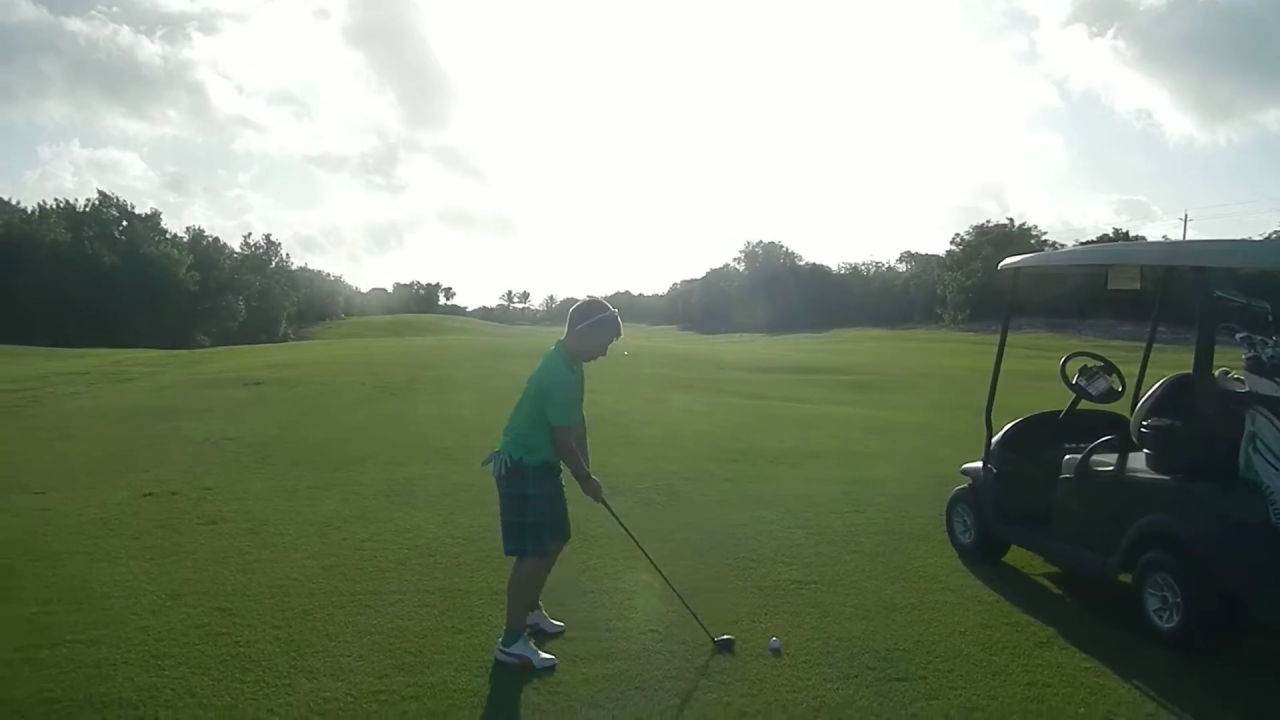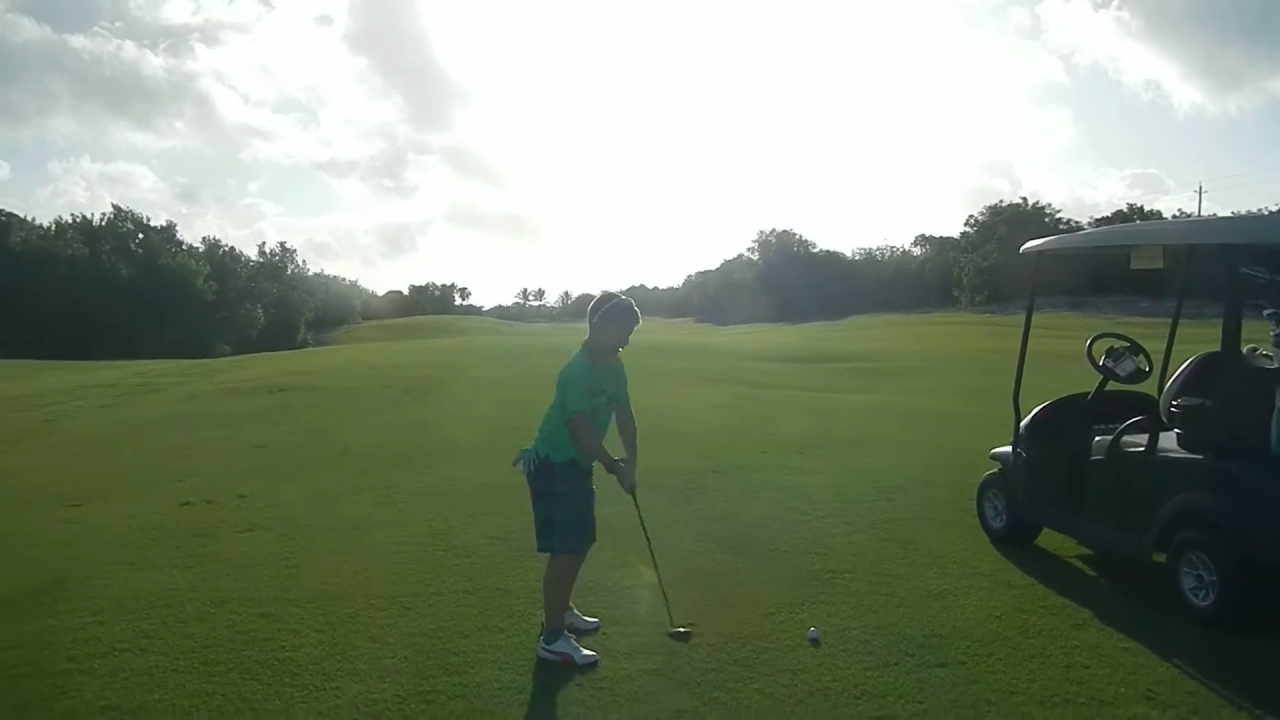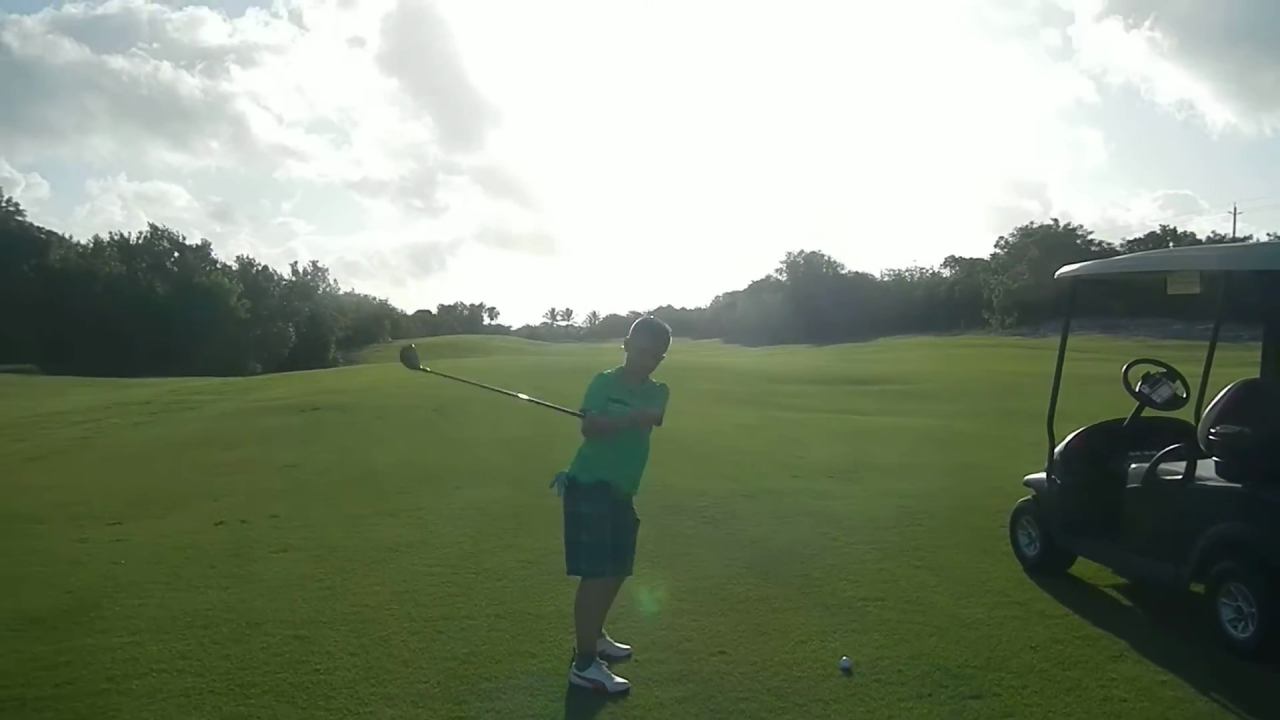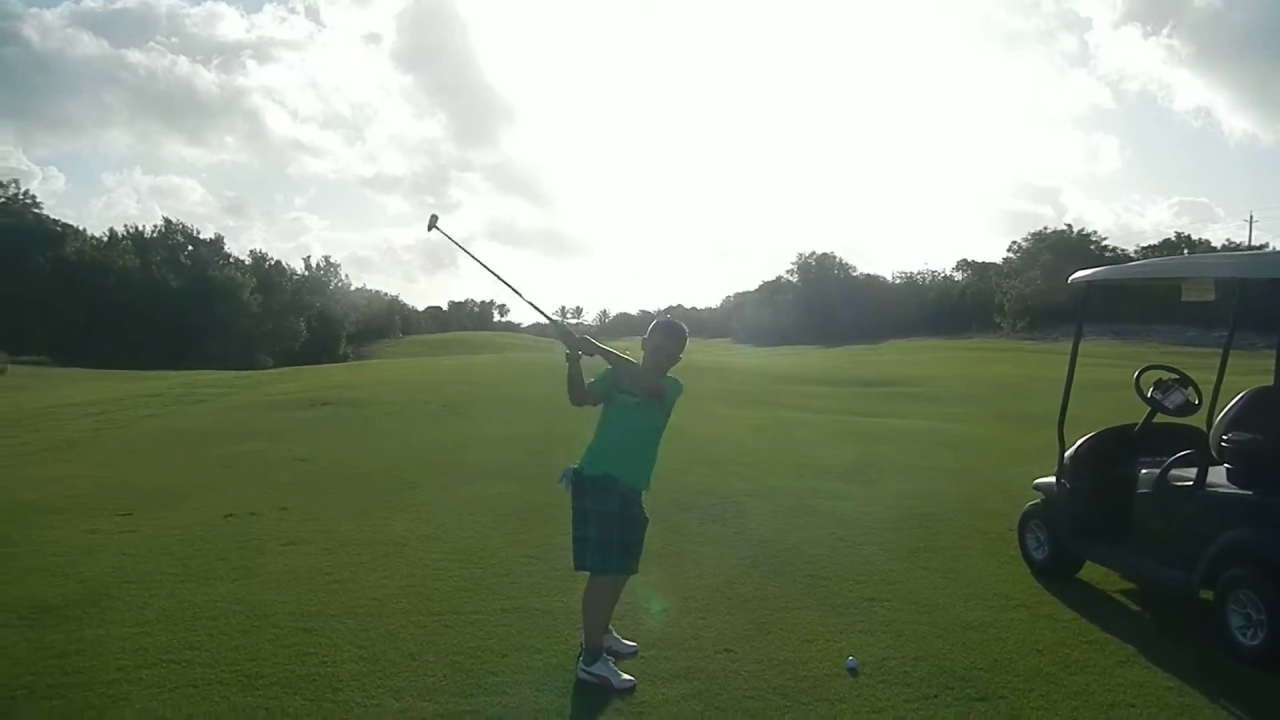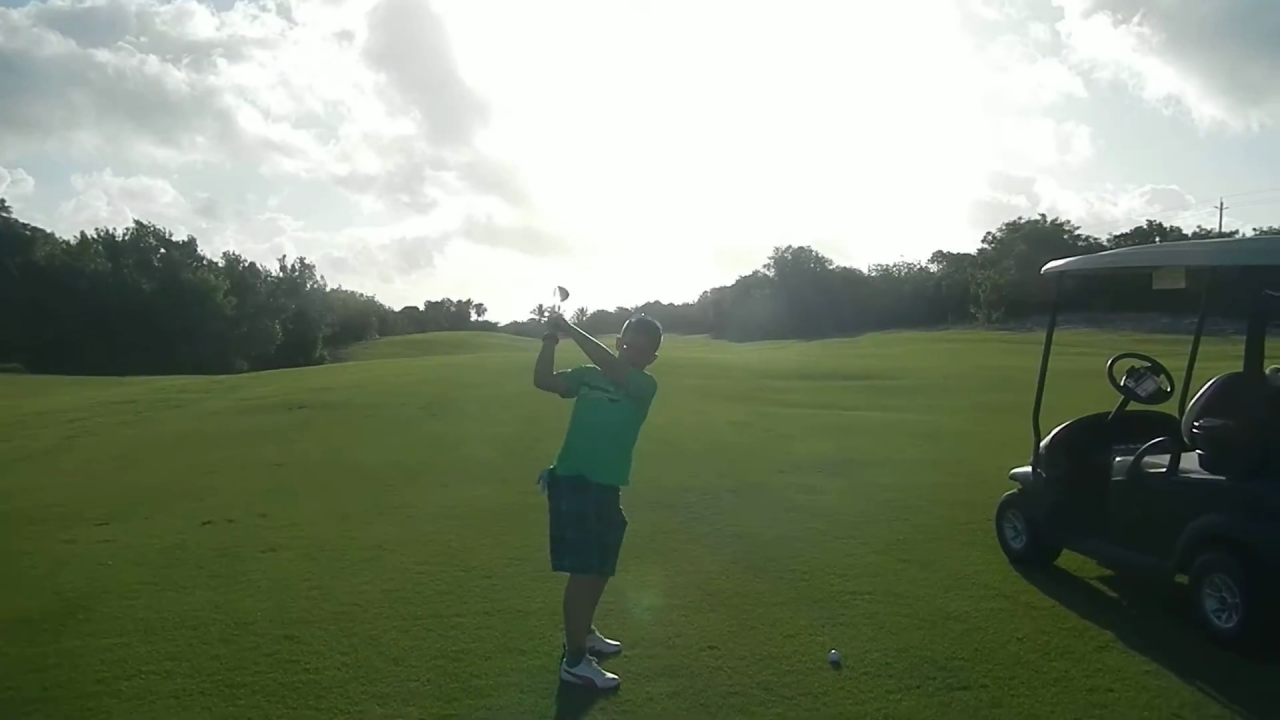
dt=0.2s
person 1, frame 1
left shoulder: (568, 365)
right shoulder: (560, 377)
left elbow: (577, 421)
right elbow: (563, 439)
left wrist: (586, 465)
right wrist: (585, 479)
left hip: (539, 464)
right hip: (524, 468)
left knee: (554, 540)
right knee: (532, 553)
left ankle: (531, 611)
right ankle: (512, 641)
person 1, frame 2
left shoulder: (614, 368)
right shoulder: (579, 371)
left elbow: (625, 414)
right elbow: (580, 430)
left wrist: (631, 458)
right wrist: (614, 467)
left hip: (575, 465)
right hip: (554, 466)
left knee: (580, 545)
right knee: (565, 550)
left ankle: (562, 611)
right ankle: (552, 638)
person 1, frame 3
left shoulder: (658, 392)
right shoulder: (603, 382)
left elbow: (652, 417)
right elbow: (590, 427)
left wrist: (621, 419)
right wrist: (600, 421)
left hip: (621, 491)
right hip: (589, 487)
left knee: (615, 571)
right knee: (595, 574)
left ankle: (595, 637)
right ankle: (584, 664)
person 1, frame 4
left shoulder: (670, 389)
right shoulder: (616, 378)
left elbow: (645, 385)
right elbow: (580, 398)
left wrist: (597, 349)
right wrist: (575, 361)
left hip: (631, 488)
right hip: (597, 482)
left knee: (621, 568)
right knee: (602, 570)
left ankle: (601, 633)
right ankle: (591, 659)
person 1, frame 5
left shoulder: (644, 386)
right shoulder: (587, 375)
left elbow: (612, 367)
right elbow: (544, 381)
left wrist: (572, 331)
right wrist: (551, 340)
left hip: (606, 487)
right hip: (572, 482)
left knee: (600, 569)
right knee: (583, 570)
left ankle: (583, 633)
right ankle: (574, 660)
